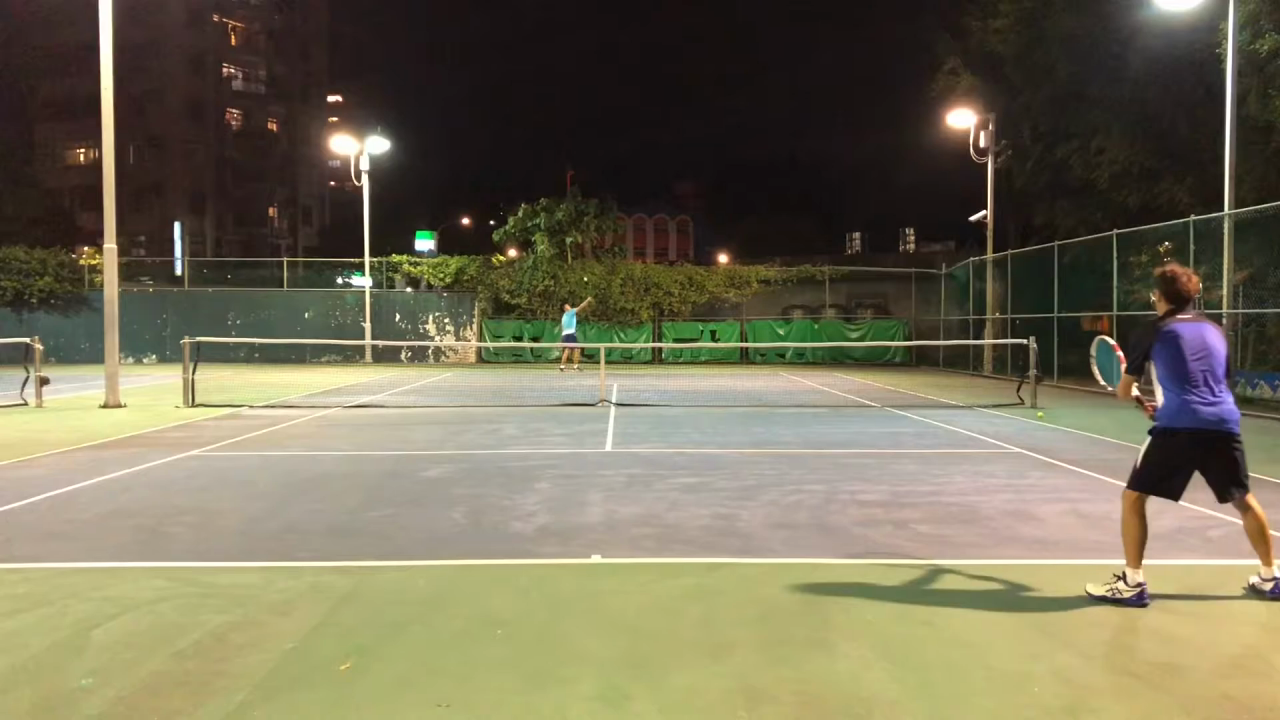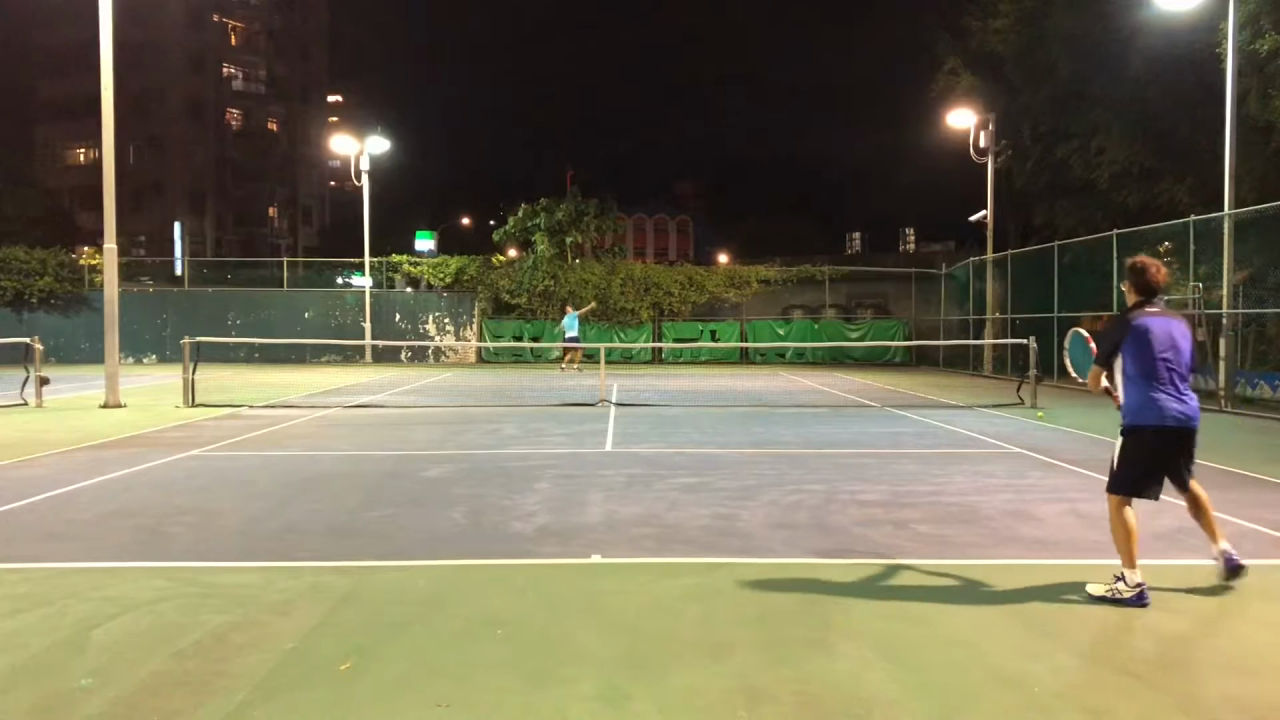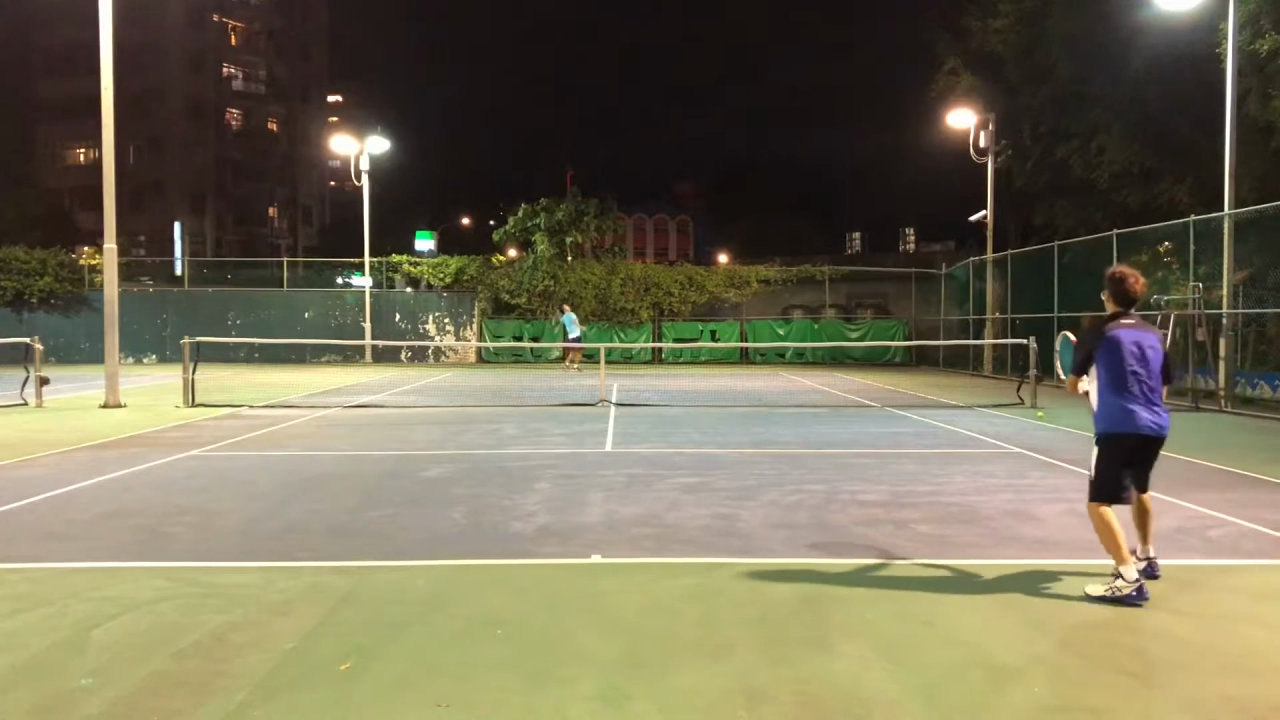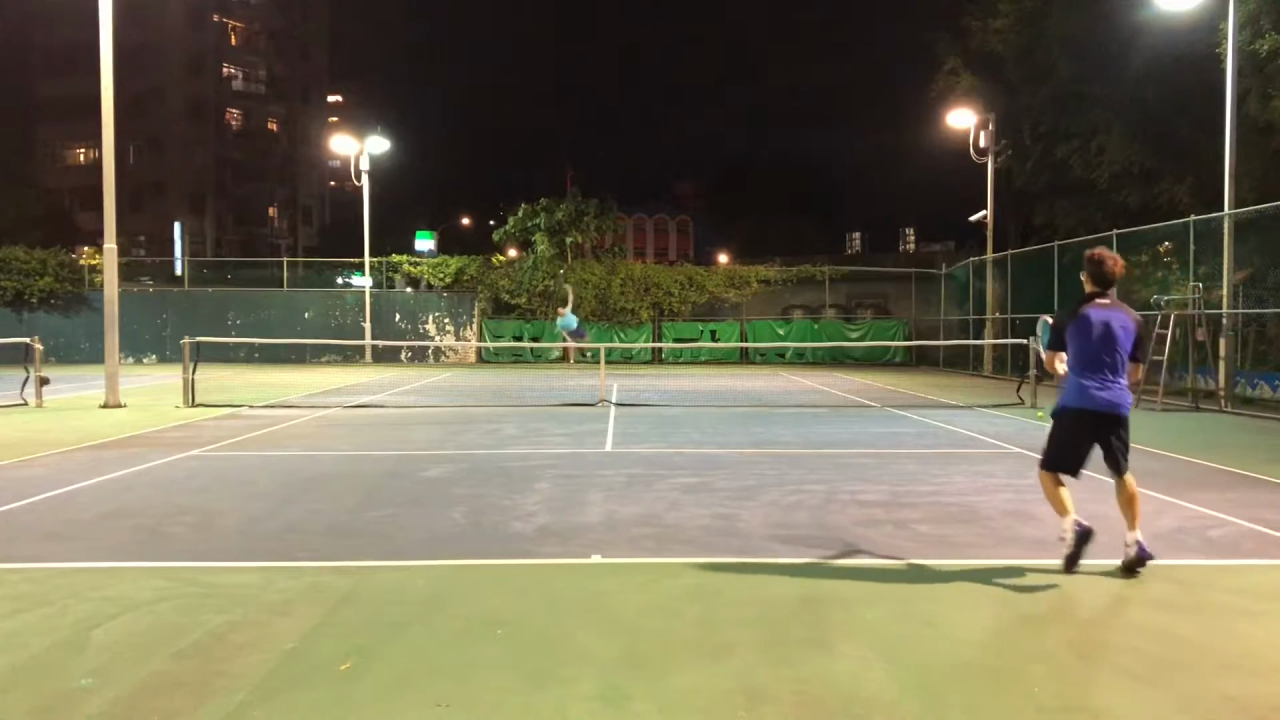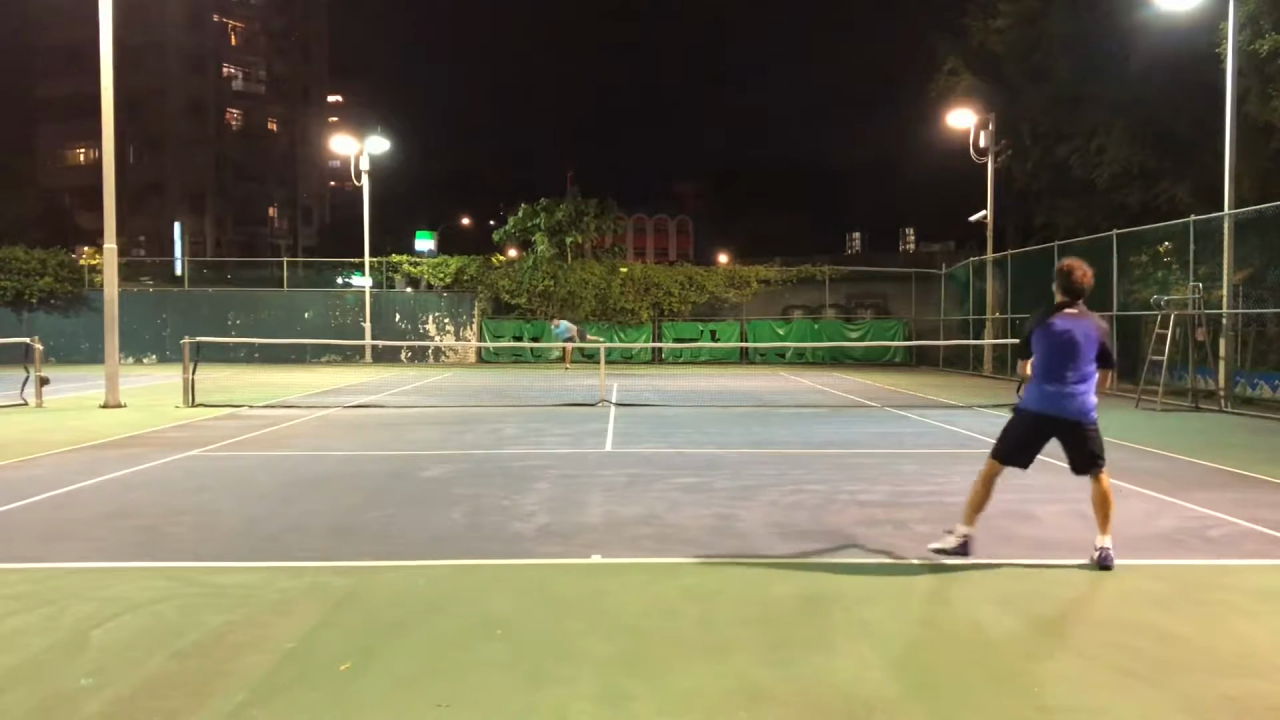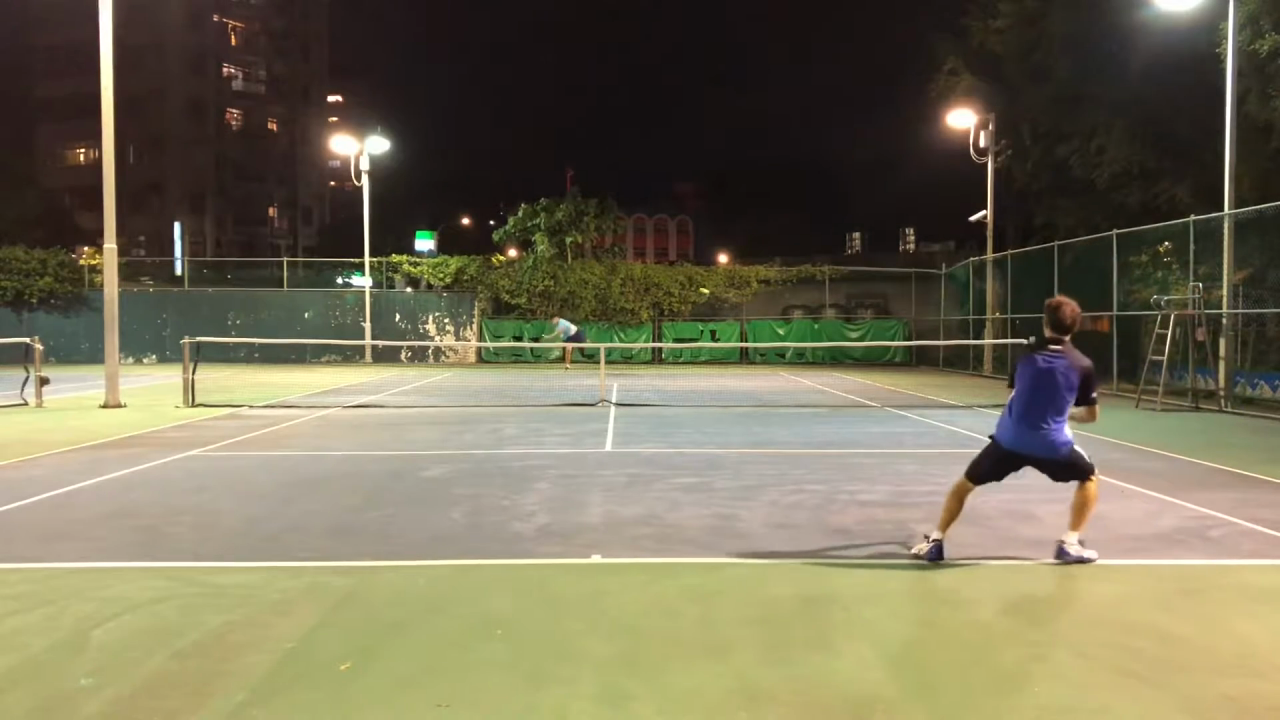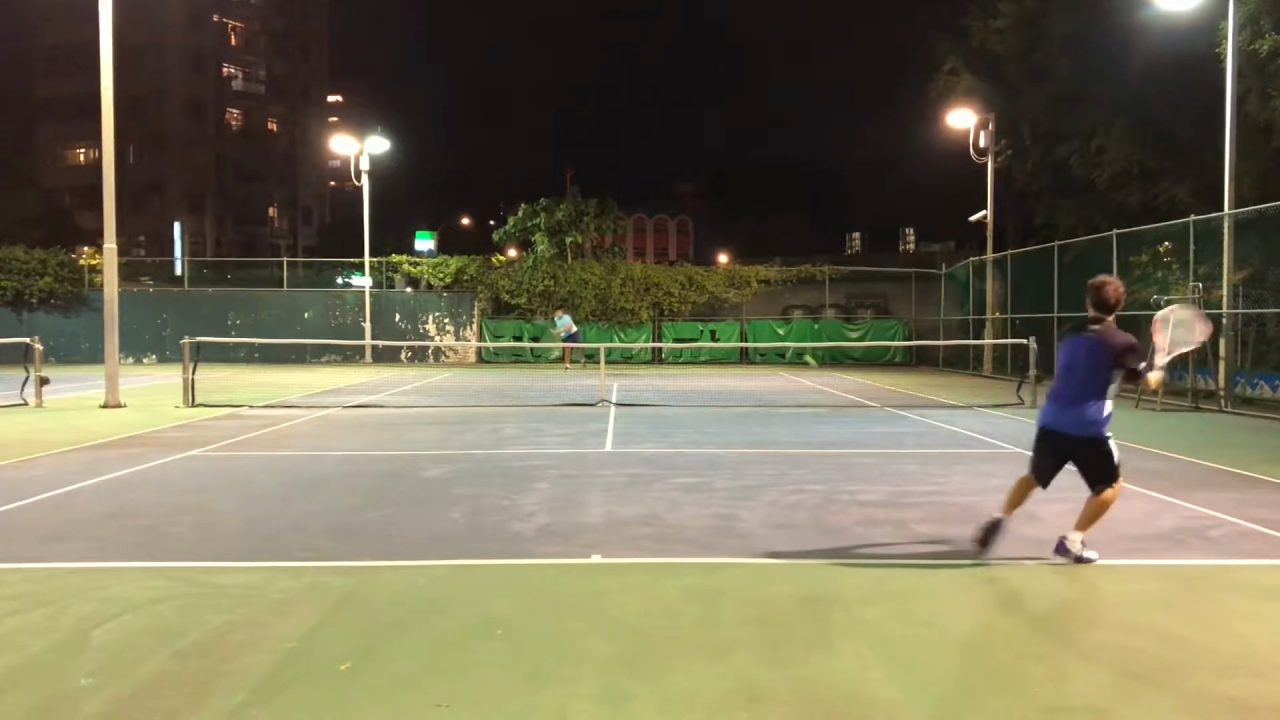
dt=0.2s
person 1, frame 1
left shoulder: (1156, 332)
right shoulder: (1215, 331)
left elbow: (1126, 387)
left wrist: (1128, 382)
left hip: (1180, 425)
right hip: (1225, 423)
left knee: (1133, 496)
right knee: (1243, 500)
left ankle: (1133, 582)
person 1, frame 2
left shoulder: (1124, 325)
right shoulder: (1181, 324)
left elbow: (1094, 383)
left wrist: (1106, 385)
left hip: (1146, 421)
right hip: (1185, 418)
left knee: (1118, 499)
right knee: (1188, 486)
left ankle: (1131, 583)
right ankle: (1225, 552)
person 1, frame 3
left shoulder: (1097, 335)
right shoulder: (1156, 337)
left elbow: (1073, 386)
left wrist: (1086, 386)
left hip: (1118, 427)
right hip: (1156, 426)
left knee: (1100, 503)
right knee: (1138, 489)
left ankle: (1129, 578)
right ankle: (1148, 556)
person 1, frame 4
left shoulder: (1072, 315)
right shoulder: (1132, 319)
left elbow: (1052, 363)
right elbow: (1134, 373)
left wrist: (1062, 370)
left hip: (1077, 405)
right hip: (1116, 406)
left knee: (1050, 474)
right knee: (1122, 474)
left ankle: (1073, 525)
right ankle: (1134, 542)
person 1, frame 5
left shoulder: (1040, 323)
right shoulder: (1099, 327)
left elbow: (1022, 369)
right elbow: (1105, 379)
left hip: (1036, 407)
right hip: (1079, 413)
left knee: (991, 468)
right knee: (1099, 474)
left ankle: (963, 535)
right ankle: (1103, 547)
person 1, frame 6
left shoulder: (1025, 358)
right shoulder: (1082, 365)
right elbow: (1089, 416)
left hip: (1010, 439)
right hip: (1052, 445)
left knee: (966, 484)
right knee: (1089, 478)
left ankle: (935, 541)
right ankle: (1070, 544)
person 1, frame 7
left shoulder: (1071, 335)
right shoulder: (1124, 343)
right elbow: (1147, 383)
right wrist: (1156, 374)
left hip: (1052, 423)
right hip: (1090, 429)
left knee: (1032, 478)
right knee: (1109, 487)
left ankle: (998, 519)
right ankle: (1073, 541)
